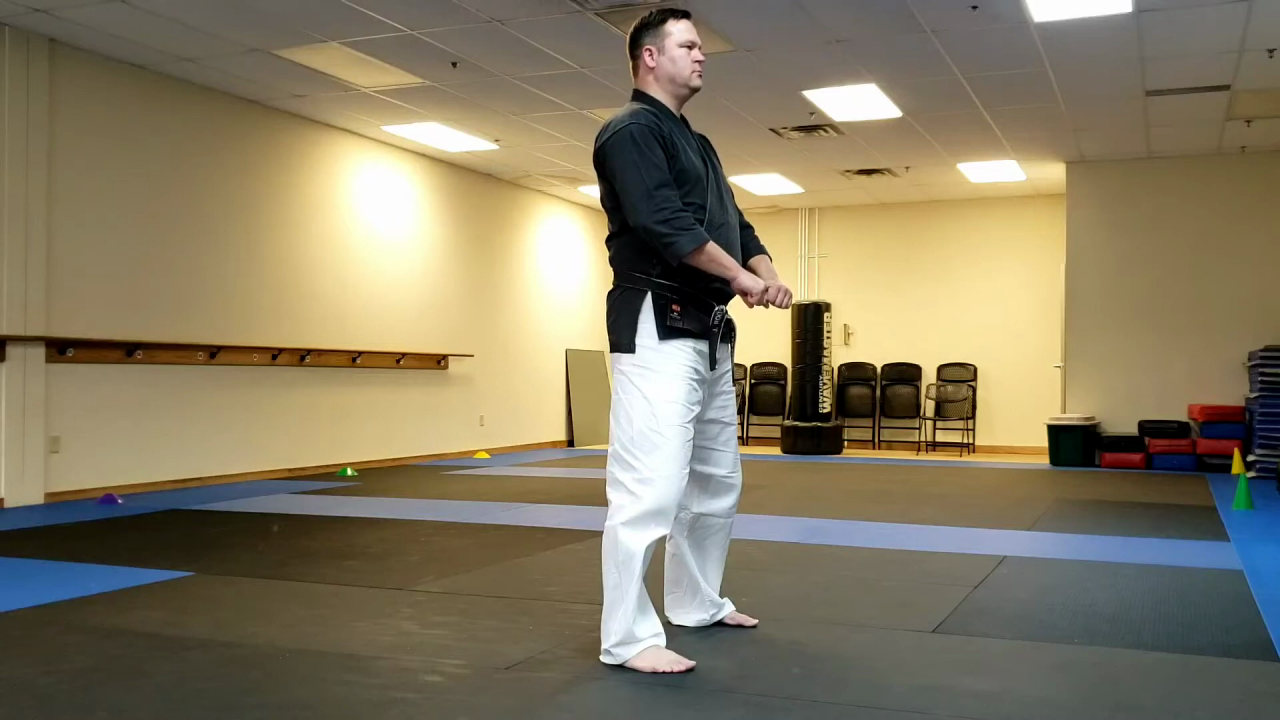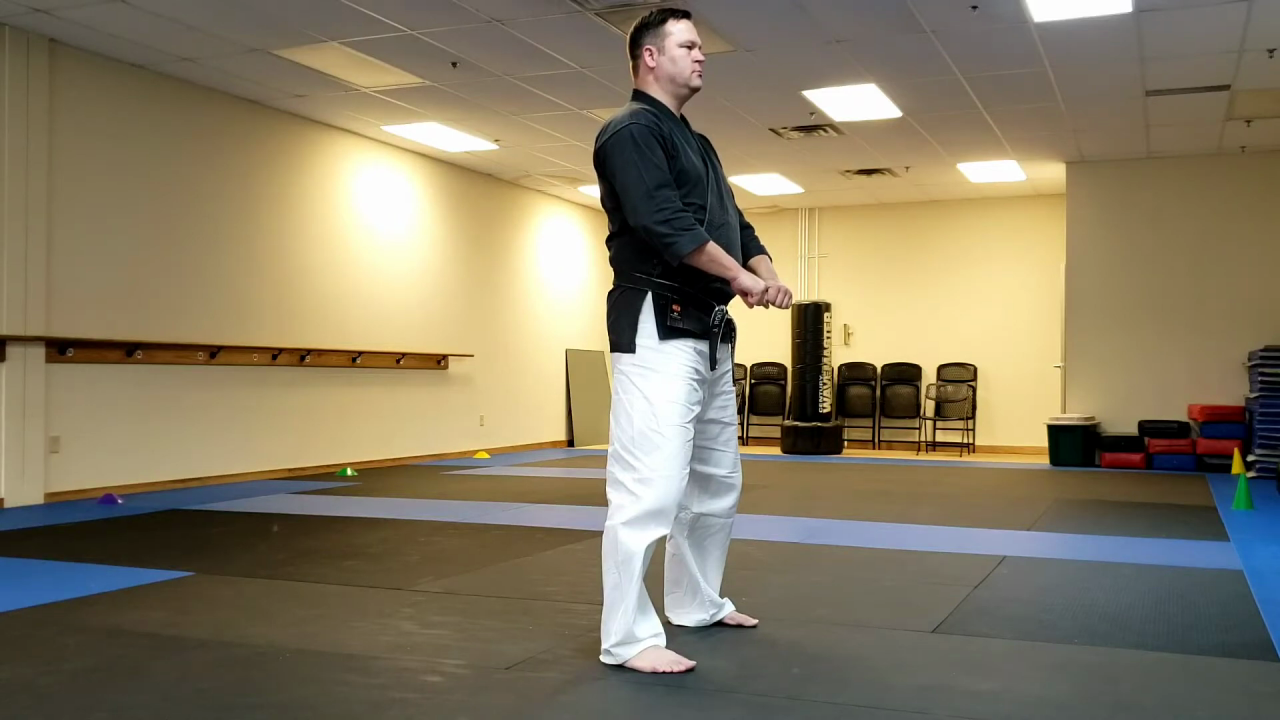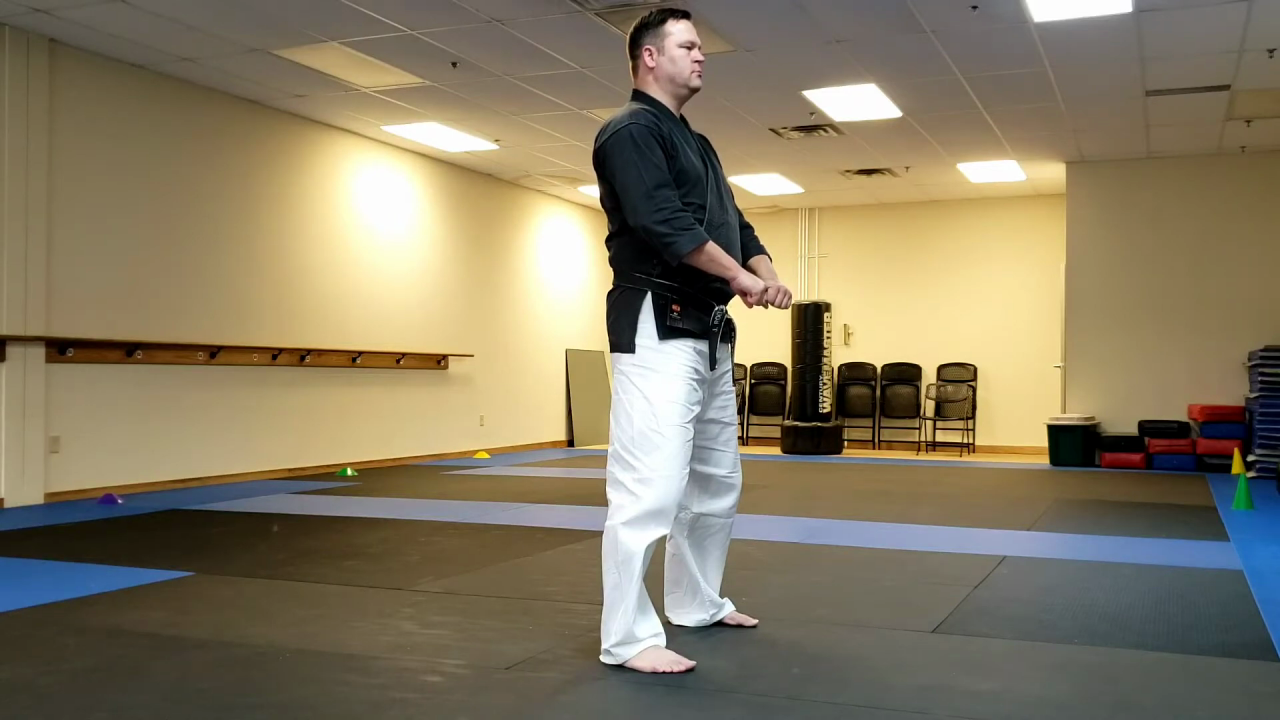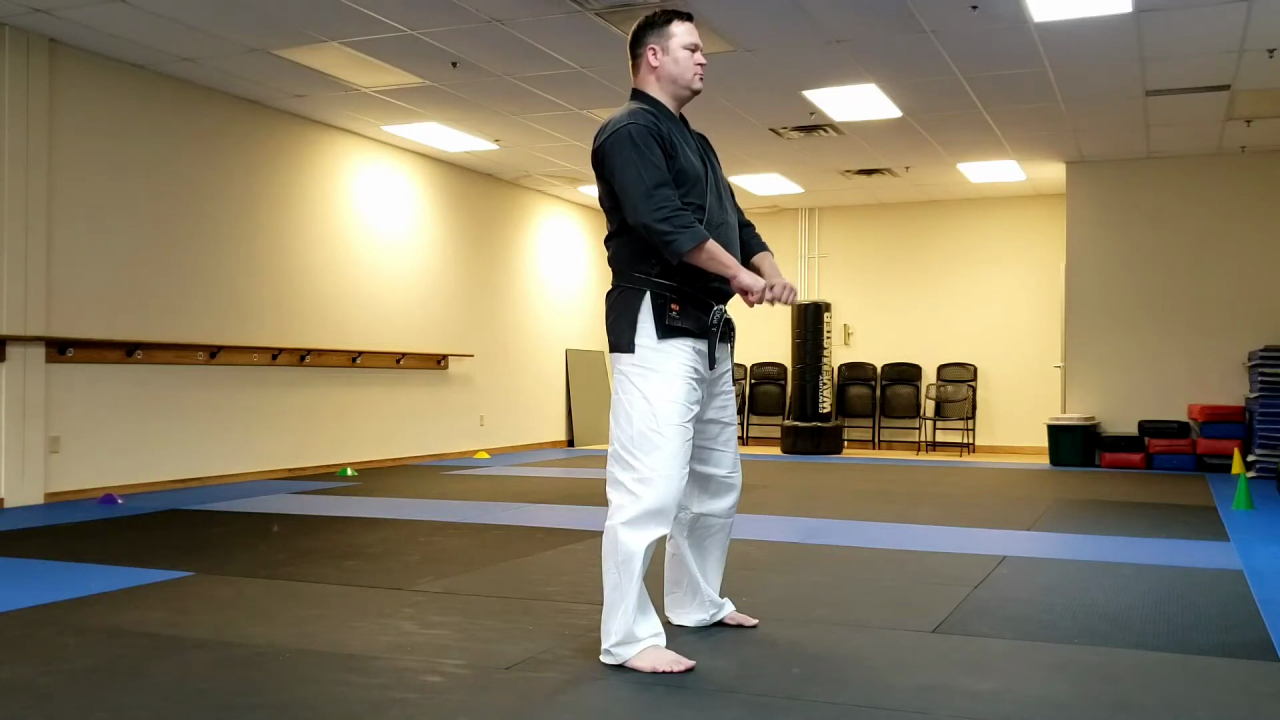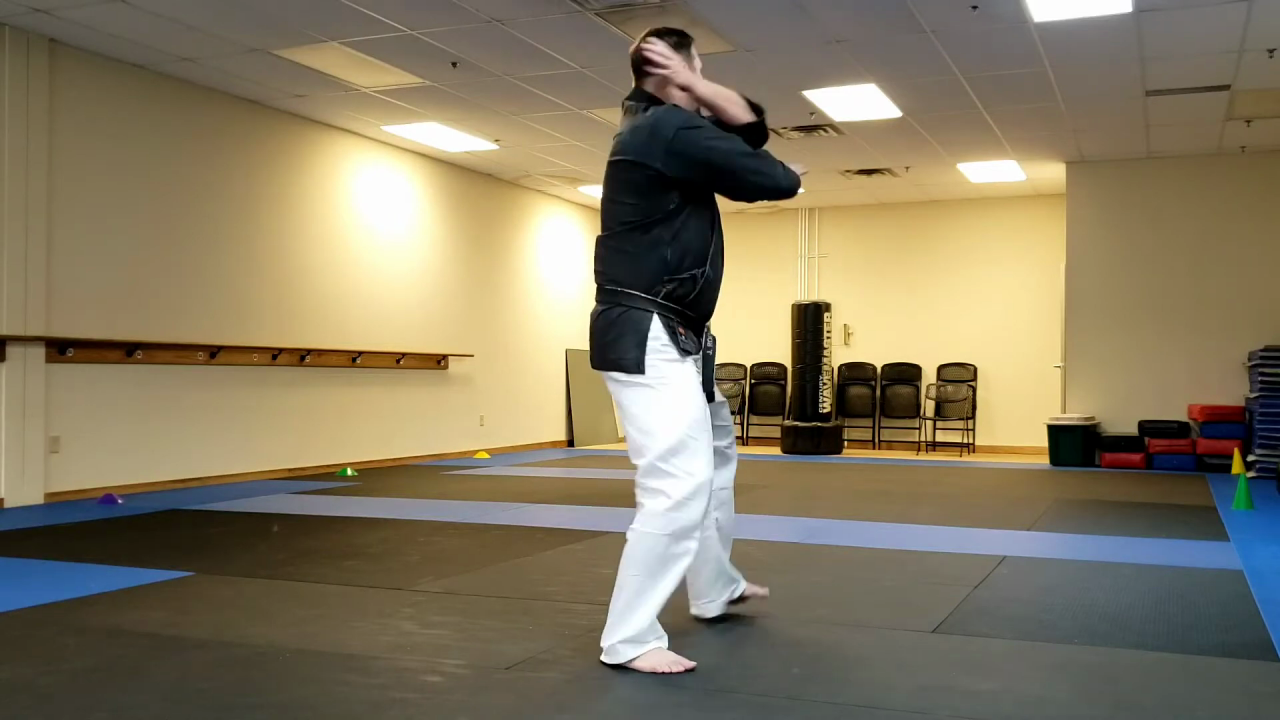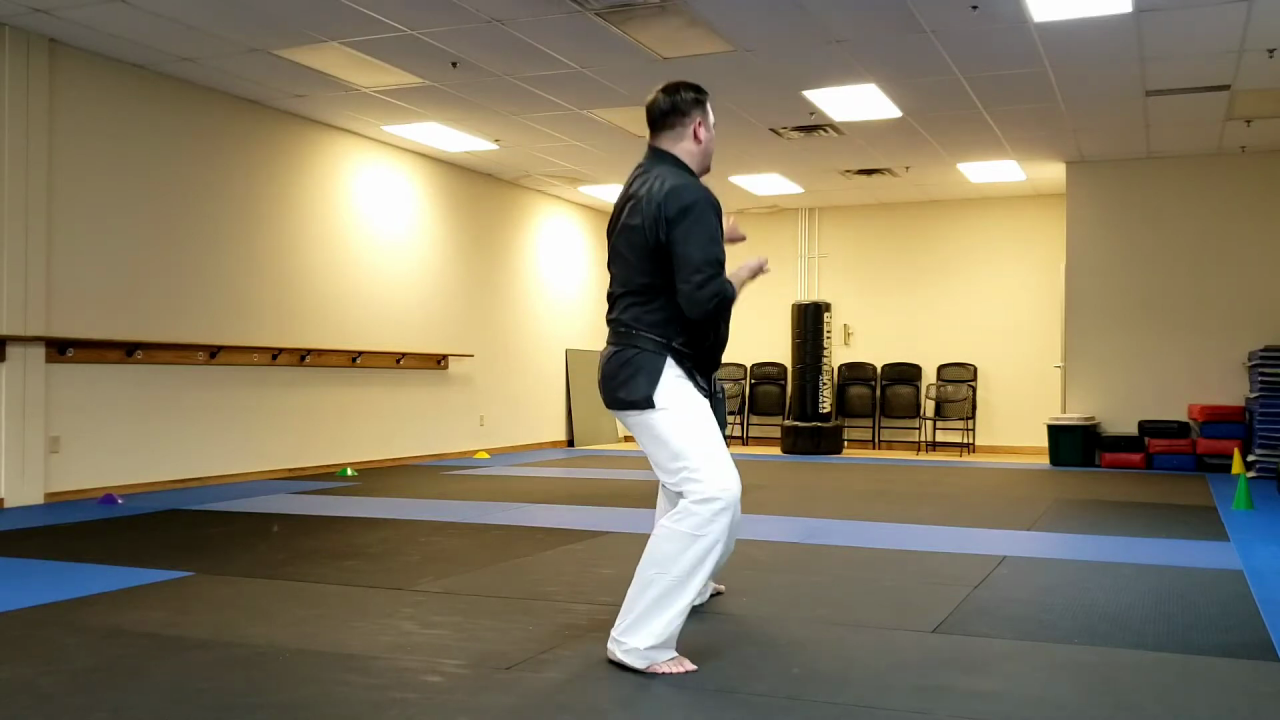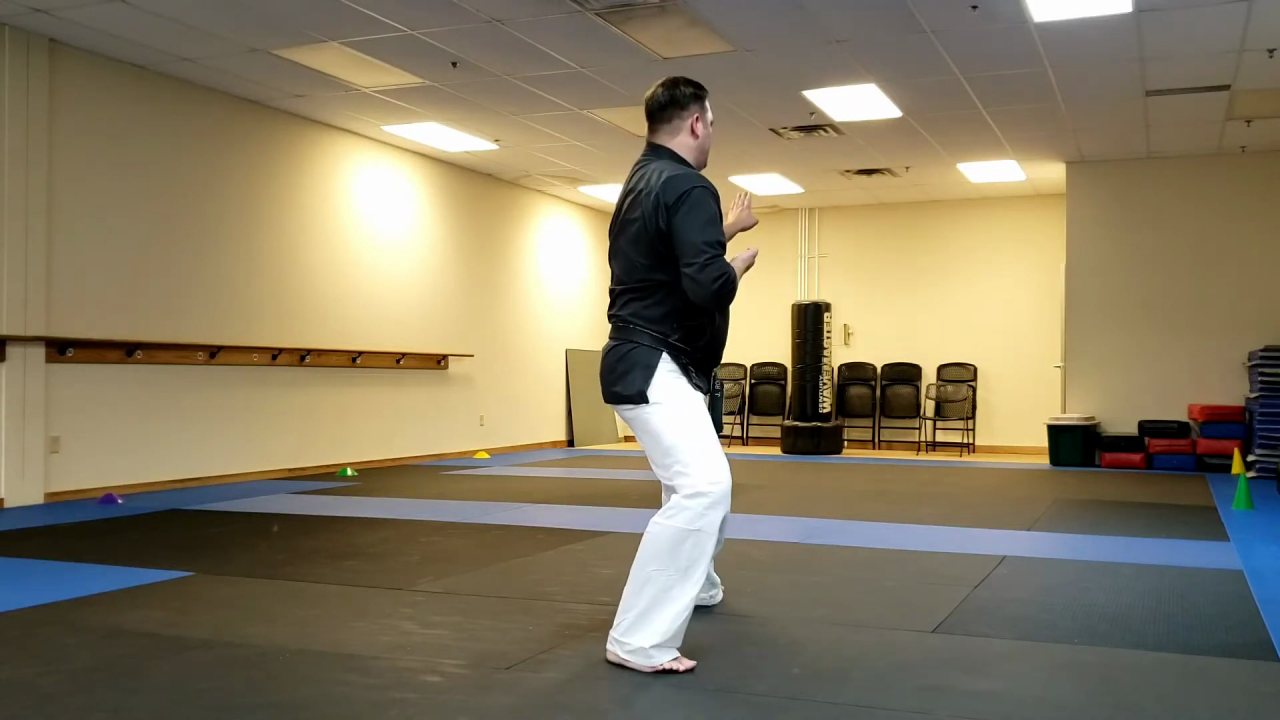
dt=0.3s
person 1, frame 1
left shoulder: (695, 143)
right shoulder: (631, 131)
left elbow: (733, 223)
right elbow: (664, 224)
left wrist: (768, 276)
right wrist: (741, 276)
left hip: (708, 329)
right hip: (657, 327)
left knee: (716, 481)
right knee: (651, 486)
left ankle: (696, 604)
right ankle: (627, 638)
person 1, frame 2
left shoulder: (696, 143)
right shoulder: (631, 131)
left elbow: (734, 224)
right elbow: (665, 224)
left wrist: (768, 274)
right wrist: (740, 278)
left hip: (708, 330)
right hip: (658, 327)
left knee: (716, 480)
right knee: (650, 485)
left ankle: (696, 603)
right ankle: (627, 636)
person 1, frame 3
left shoulder: (695, 144)
right shoulder: (631, 132)
left elbow: (733, 224)
right elbow: (663, 224)
left wrist: (768, 275)
right wrist: (740, 277)
left hip: (708, 329)
right hip: (658, 326)
left knee: (716, 480)
right knee: (651, 485)
left ankle: (695, 603)
right ankle: (627, 637)
person 1, frame 4
left shoulder: (694, 143)
right shoulder: (629, 130)
left elbow: (734, 221)
right elbow: (662, 222)
left wrist: (771, 268)
right wrist: (740, 275)
left hip: (705, 329)
right hip: (655, 326)
left knee: (715, 480)
right knee: (649, 485)
left ankle: (696, 604)
right ankle: (627, 638)
person 1, frame 5
left shoulder: (656, 126)
right shoulder: (671, 128)
left elbow: (747, 124)
right elbow: (754, 176)
left wrist: (693, 88)
left hip: (656, 333)
right hip: (644, 335)
left knee: (714, 452)
right knee: (682, 484)
left ankle: (714, 584)
right ankle: (628, 639)
person 1, frame 6
left shoulder: (643, 187)
right shoulder: (685, 198)
right elbow: (702, 300)
left wrist: (715, 238)
right wrist: (742, 274)
left hip: (644, 365)
right hip: (655, 372)
left knee: (691, 481)
right knee: (712, 494)
left ankle: (686, 580)
right ankle: (638, 640)
person 1, frame 7
left shoulder: (642, 182)
right shoulder: (687, 187)
right elbow: (708, 285)
left wrist: (727, 229)
right wrist: (740, 262)
left hip: (645, 360)
right hip: (655, 366)
left knee: (694, 482)
right knee: (703, 488)
left ankle: (694, 584)
right ankle: (639, 640)
